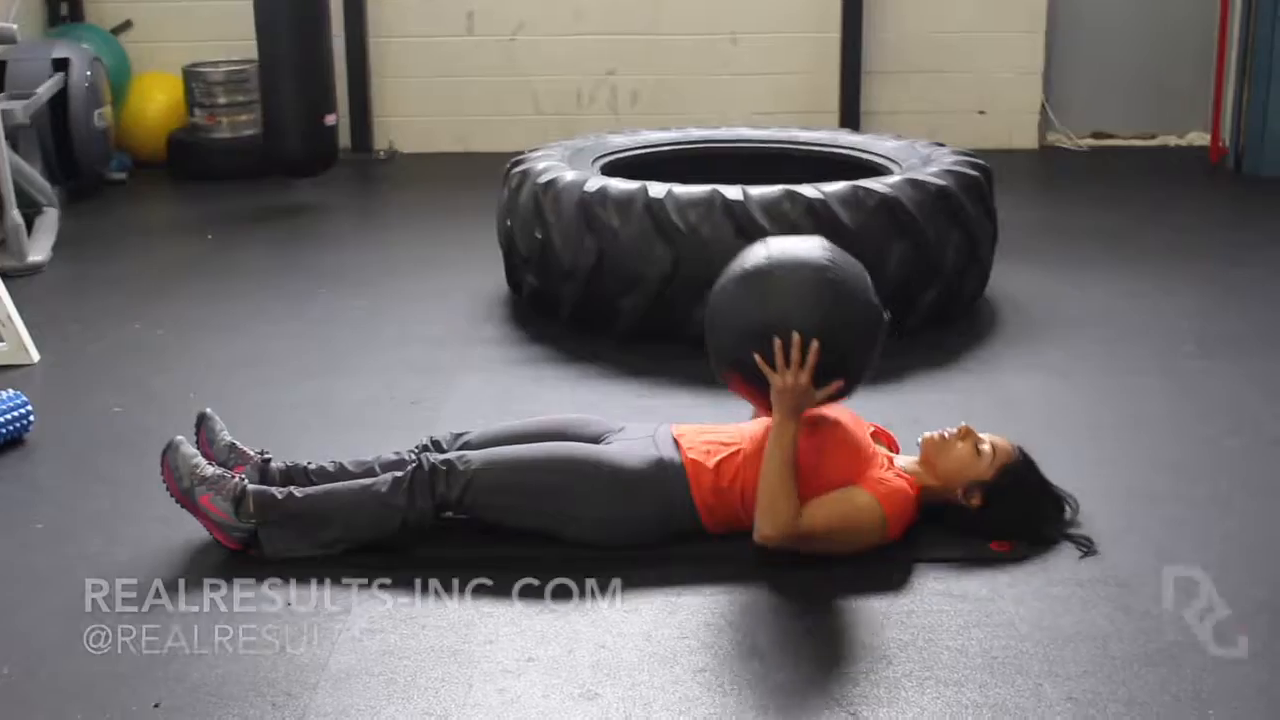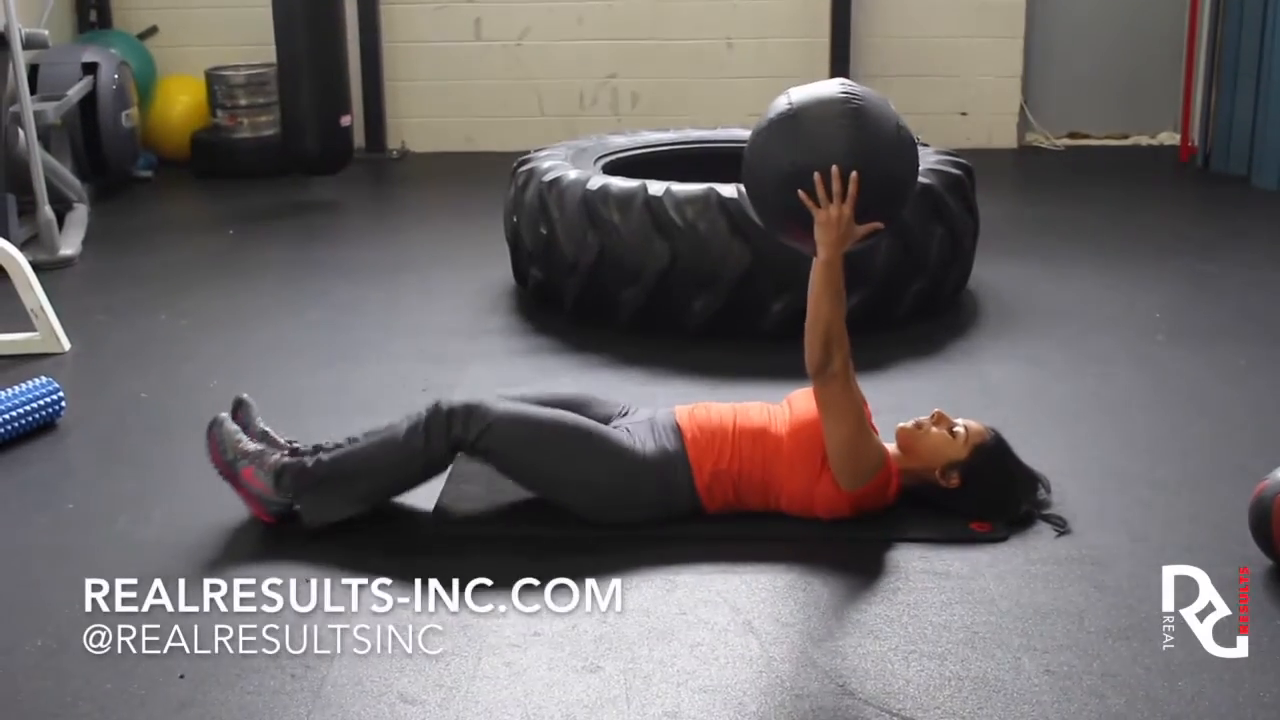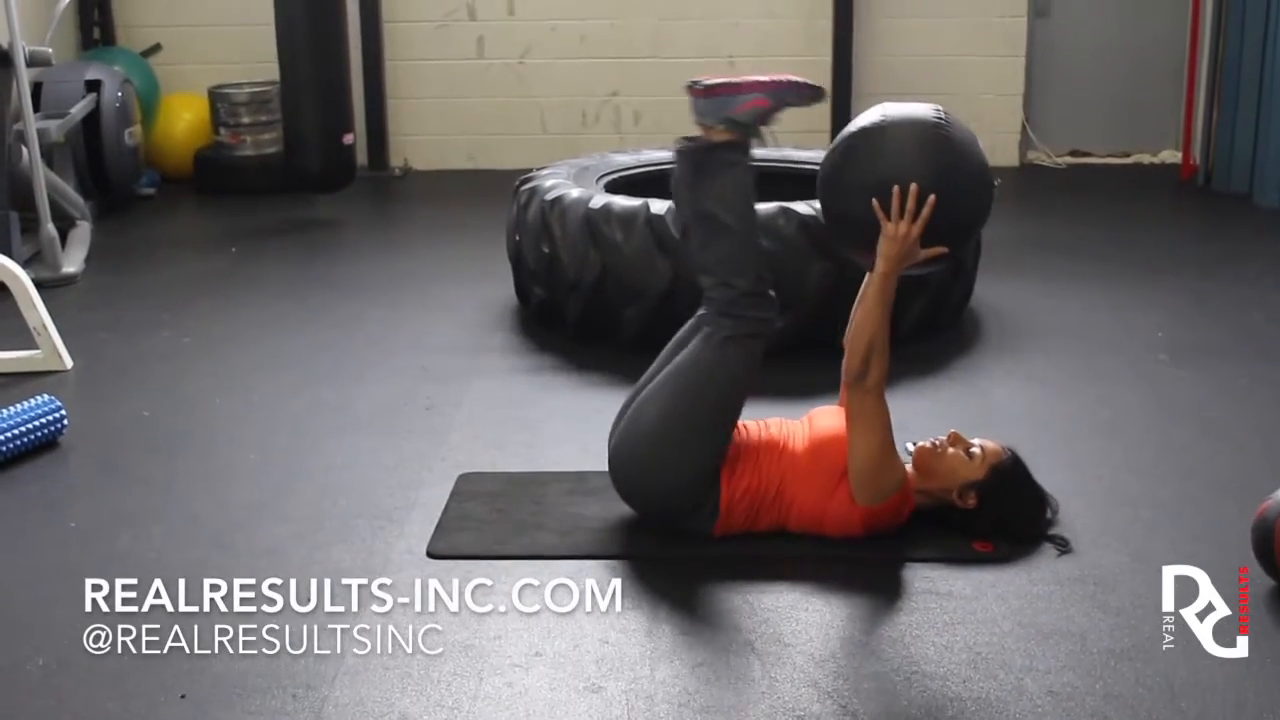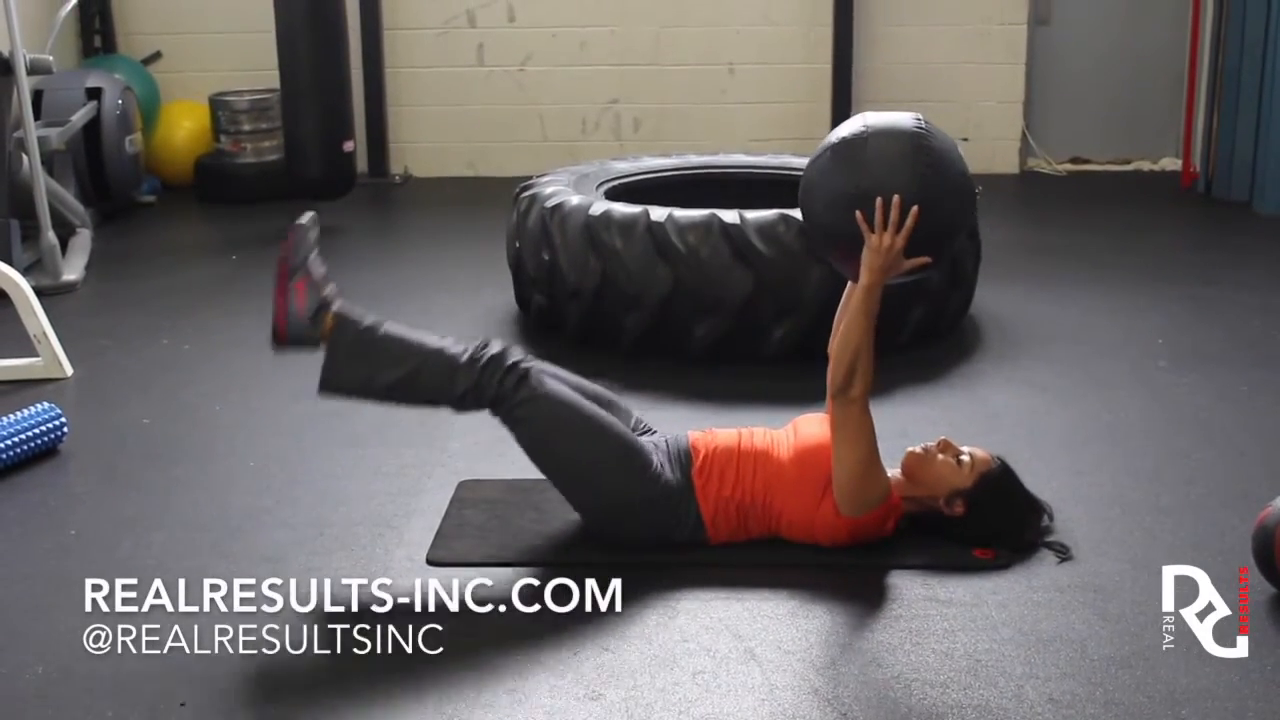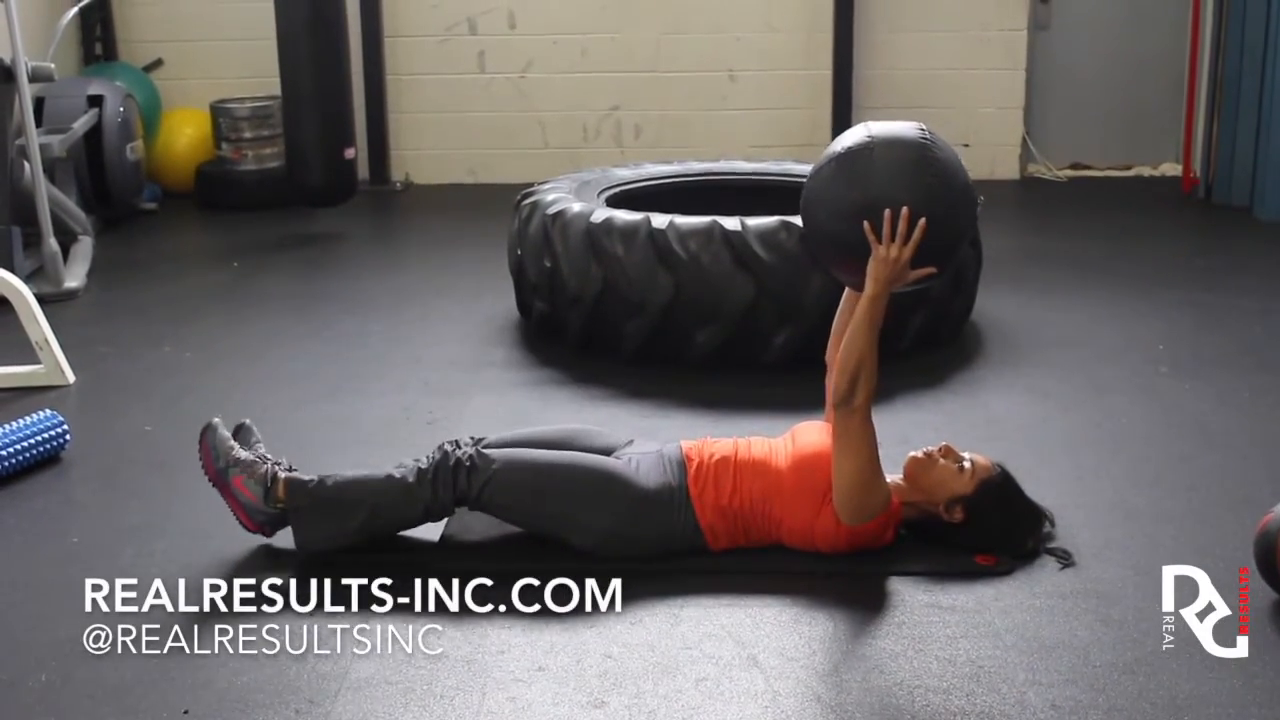
dt=1s
person 1, frame 1
left shoulder: (887, 505)
right shoulder: (881, 445)
left elbow: (773, 530)
left wrist: (789, 410)
right wrist: (790, 387)
left hip: (653, 496)
right hip: (660, 445)
left knee: (444, 484)
right knee: (449, 449)
left ankle: (257, 518)
right ankle: (267, 477)
person 1, frame 2
left shoulder: (867, 477)
right shoulder: (868, 442)
left elbow: (826, 366)
right elbow: (833, 368)
left wrist: (830, 253)
right wrist: (832, 244)
left hip: (647, 479)
right hip: (655, 432)
left knee: (461, 420)
right knee: (472, 415)
left ankle: (292, 489)
right ankle: (305, 463)
person 1, frame 3
left shoulder: (883, 499)
right shoulder: (890, 476)
left elbow: (861, 380)
right elbow: (859, 361)
left wrist: (887, 268)
right wrist: (882, 262)
left hip: (659, 470)
left knee: (742, 313)
right knee: (732, 303)
left ankle: (723, 136)
right ankle: (718, 138)
person 1, frame 4
left shoulder: (870, 509)
right shoulder: (880, 486)
left elbow: (844, 390)
right elbow: (844, 373)
left wrist: (872, 282)
right wrist: (866, 274)
left hip: (654, 504)
right hip: (666, 462)
left knee: (500, 374)
right knee: (514, 369)
left ankle: (322, 323)
right ankle: (329, 323)
person 1, frame 5
left shoulder: (869, 515)
right shoulder: (875, 486)
left elbow: (849, 400)
right elbow: (838, 369)
left wrist: (878, 289)
right wrist: (862, 277)
left hip: (651, 511)
right hip: (659, 466)
left knee: (461, 475)
right knee: (471, 450)
left ankle: (281, 501)
right ankle: (287, 484)
